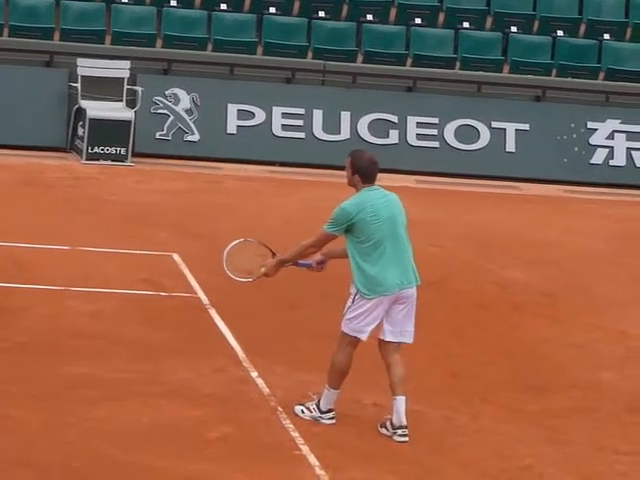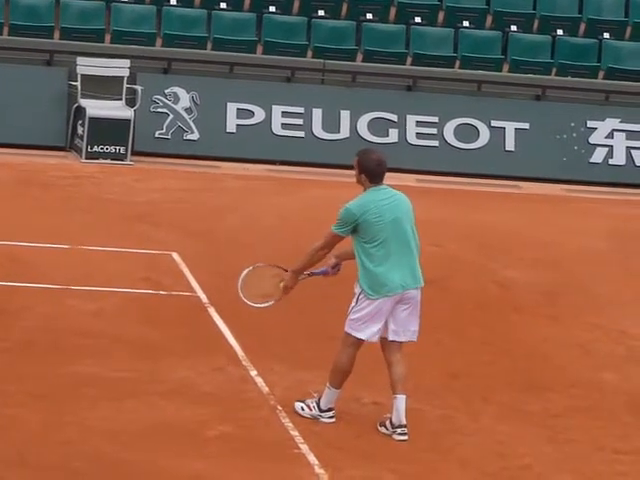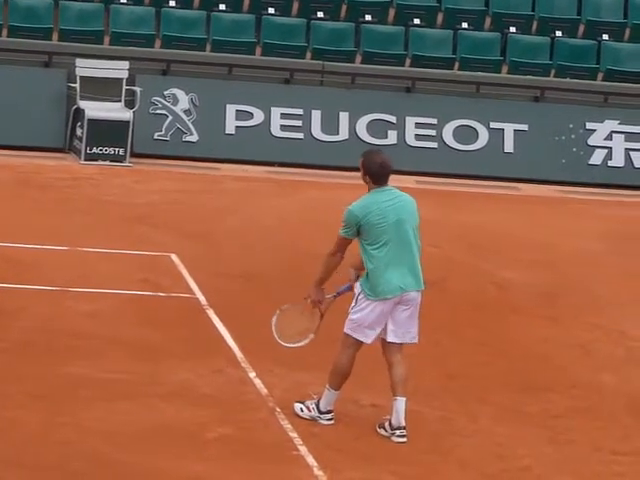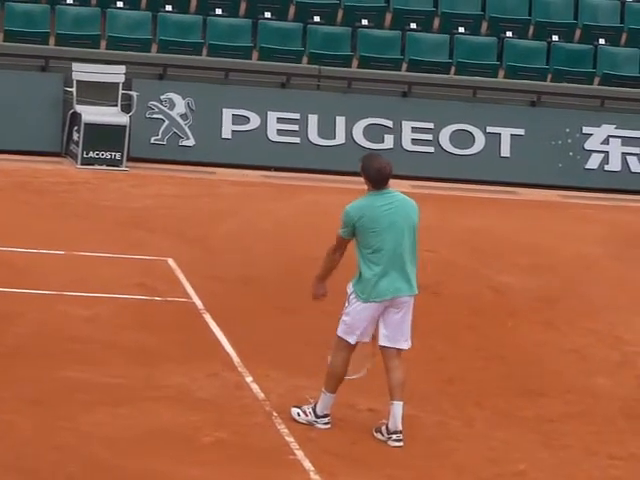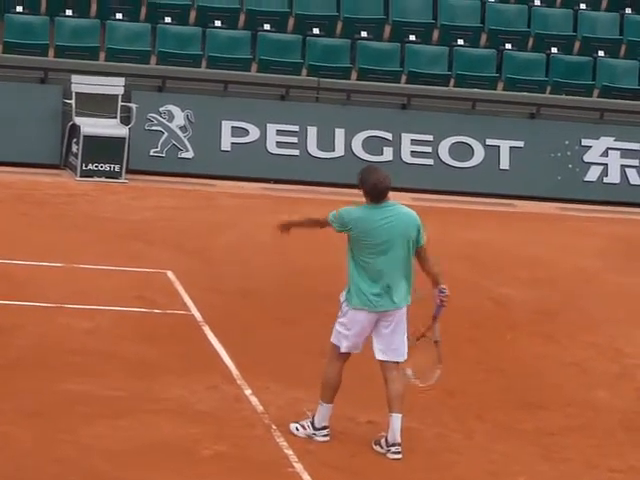
dt=0.5s
person 1, frame 1
left shoulder: (350, 208)
right shoulder: (393, 199)
left elbow: (314, 245)
left wrist: (279, 262)
right wrist: (329, 255)
left hip: (373, 288)
right hip: (406, 285)
left knee: (346, 344)
right knee: (391, 351)
left ankle: (325, 408)
right ankle: (399, 422)
person 1, frame 2
left shoulder: (356, 209)
right shoulder: (403, 200)
left elbow: (323, 248)
left wrist: (295, 273)
right wrist: (342, 257)
left hip: (379, 288)
right hip: (410, 285)
left knee: (350, 344)
right knee: (394, 350)
left ankle: (325, 407)
right ankle: (398, 421)
person 1, frame 3
left shoulder: (358, 210)
right shoulder: (409, 202)
left elbow: (336, 254)
left wrist: (317, 286)
left hip: (378, 289)
right hip: (411, 287)
left knee: (349, 346)
right knee: (394, 352)
left ankle: (324, 408)
right ankle: (398, 423)
person 1, frame 4
left shoulder: (356, 210)
right shoulder: (411, 206)
left elbow: (336, 251)
left wrist: (319, 281)
left hip: (369, 291)
right hip: (403, 290)
left knee: (343, 348)
right knee: (393, 356)
left ankle: (321, 412)
right ankle: (394, 427)
person 1, frame 5
left shoulder: (352, 217)
right shoulder: (411, 218)
left elbow: (320, 222)
right elbow: (423, 258)
left wrist: (291, 223)
right wrist: (438, 284)
left hip: (361, 302)
right hip: (396, 303)
left knee: (336, 358)
right knee: (392, 368)
left ankle: (319, 424)
right ankle: (394, 439)
